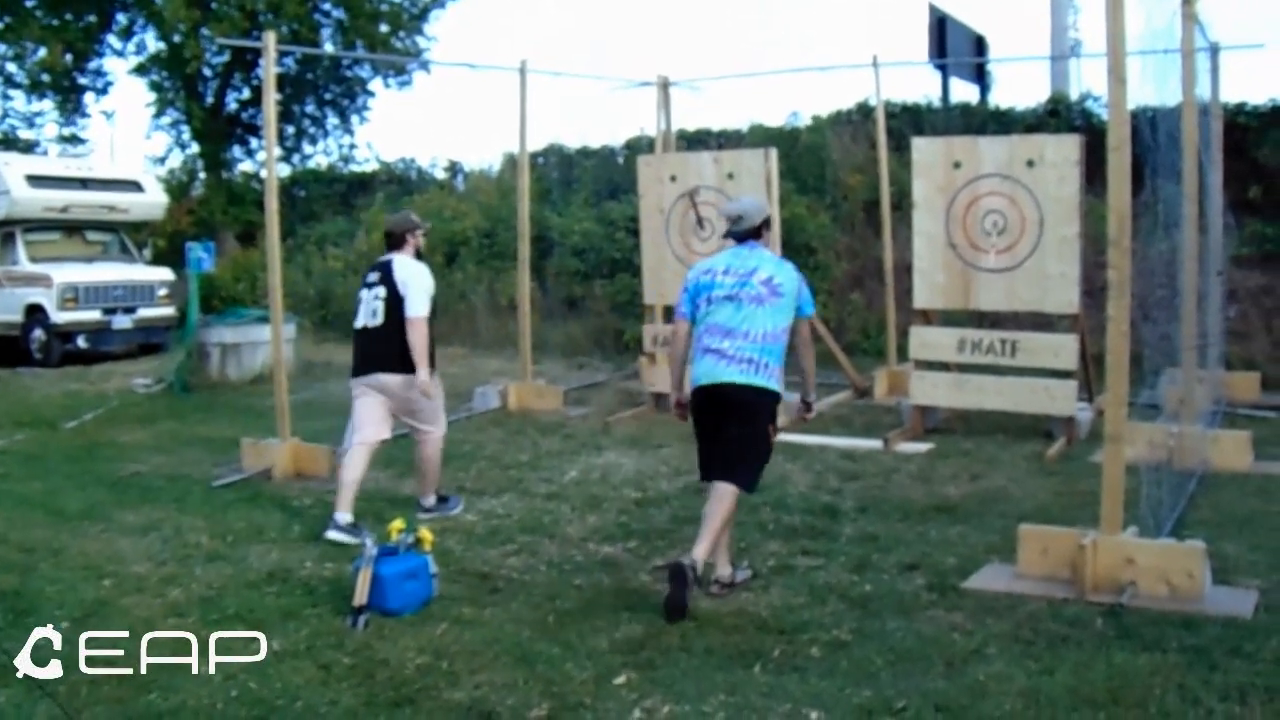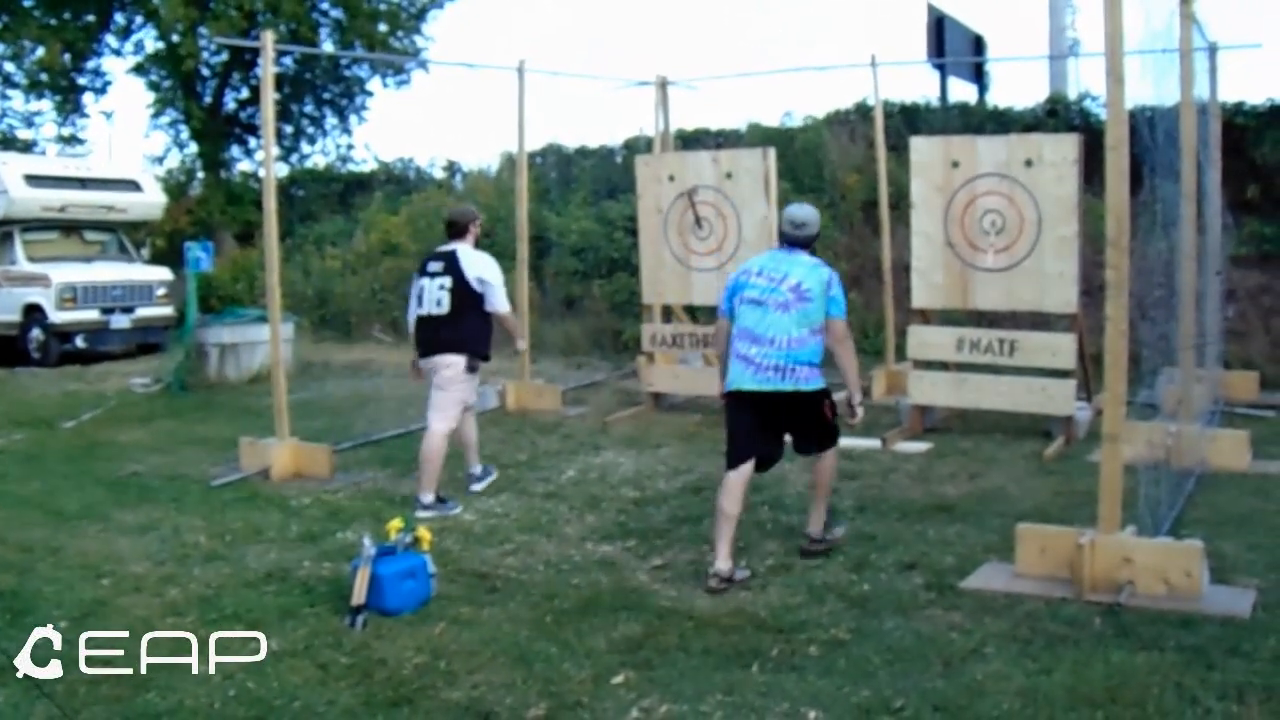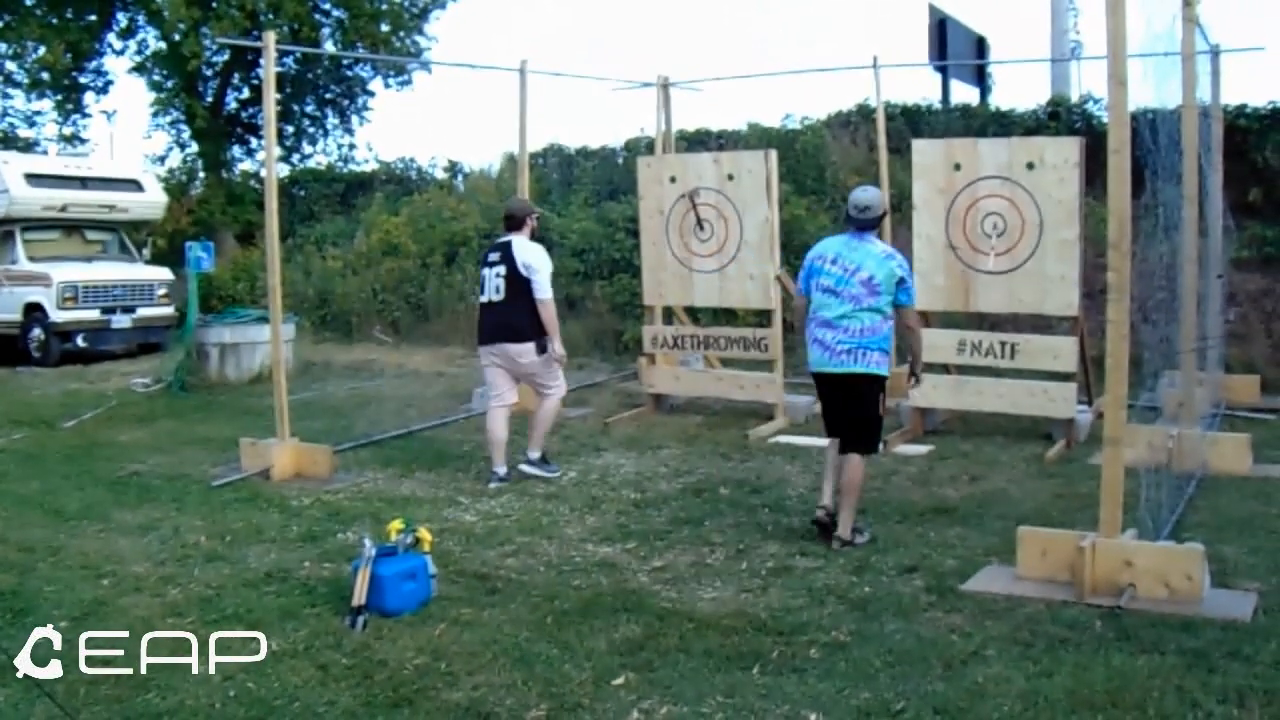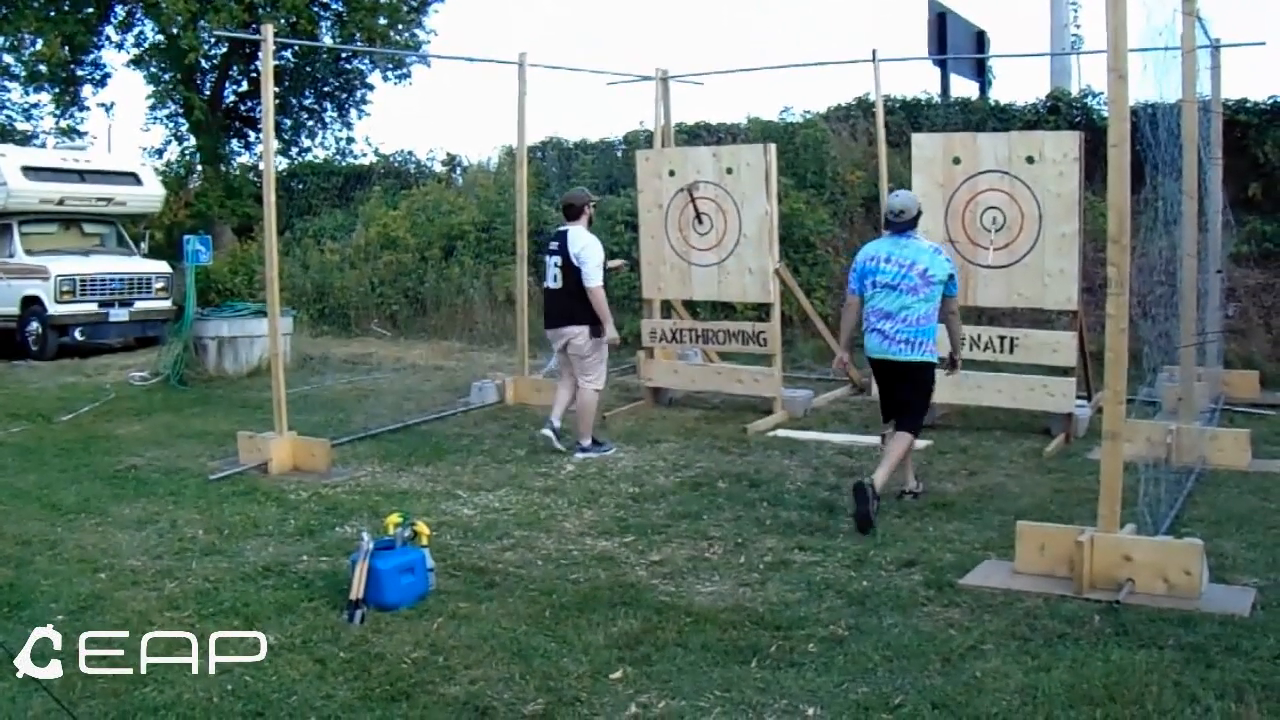
dt=0.5s
person 1, frame 1
left shoulder: (703, 270)
right shoulder: (787, 273)
left elbow: (681, 335)
right elbow: (803, 339)
left wrist: (677, 389)
right wrist: (809, 393)
left hip: (707, 384)
right hip: (757, 386)
left knee: (719, 477)
right knee: (734, 479)
left ankle: (722, 569)
right ankle: (696, 562)
person 1, frame 2
left shoulder: (745, 271)
right shoulder: (823, 275)
left elbow: (722, 331)
right elbow: (839, 338)
left wrist: (725, 380)
right wrist: (855, 395)
left hip: (743, 384)
right hip: (799, 383)
left knee: (738, 468)
right knee: (825, 444)
left ankle: (722, 564)
right ankle: (816, 530)
person 1, frame 3
left shoulder: (819, 252)
right shoulder: (892, 261)
left elbow: (800, 306)
right elbow: (909, 322)
right wrist: (915, 364)
left hip: (821, 362)
right hip: (865, 364)
left knee: (838, 437)
right knee: (856, 446)
left ankle: (826, 505)
right ankle: (844, 529)
person 1, frame 4
left shoulder: (868, 253)
right shoulder: (938, 256)
left elbow: (852, 305)
right elbow: (951, 310)
left wrist: (843, 348)
right wrist: (955, 351)
left hip: (877, 349)
right hip: (918, 352)
left knee: (896, 418)
right knee: (907, 425)
left ankle: (909, 482)
right ankle: (873, 485)
person 2, frame 1
left shoulder: (372, 274)
right shoulder: (415, 271)
right elbow: (416, 321)
right wrist: (423, 371)
left hip: (366, 372)
right hip: (404, 373)
left knee: (362, 441)
right knee: (432, 432)
left ankle: (341, 518)
right ankle: (430, 502)
person 2, frame 2
left shoulder: (426, 264)
right shoulder: (480, 262)
left elbow: (413, 314)
right elbow: (501, 310)
left wrist: (417, 353)
right wrist: (518, 339)
left hip: (430, 353)
right hip: (460, 356)
left knee: (465, 408)
right knee: (440, 424)
left ankle: (476, 471)
right ankle: (427, 499)
person 2, frame 3
left shoulder: (491, 254)
right shoulder: (533, 252)
right elbow: (544, 299)
right wrist: (556, 340)
left hip: (490, 340)
right hip: (524, 341)
left knee: (501, 403)
right knee: (553, 391)
left ankle: (499, 470)
right ankle: (534, 456)
person 2, frame 4
left shoulder: (554, 240)
right shoulder: (587, 241)
right elbow: (593, 288)
left wrist: (605, 266)
right wrist: (609, 325)
left hip: (555, 324)
right hip: (582, 325)
left knee: (569, 377)
right knee: (590, 383)
left ankle: (553, 424)
right ankle: (585, 443)
